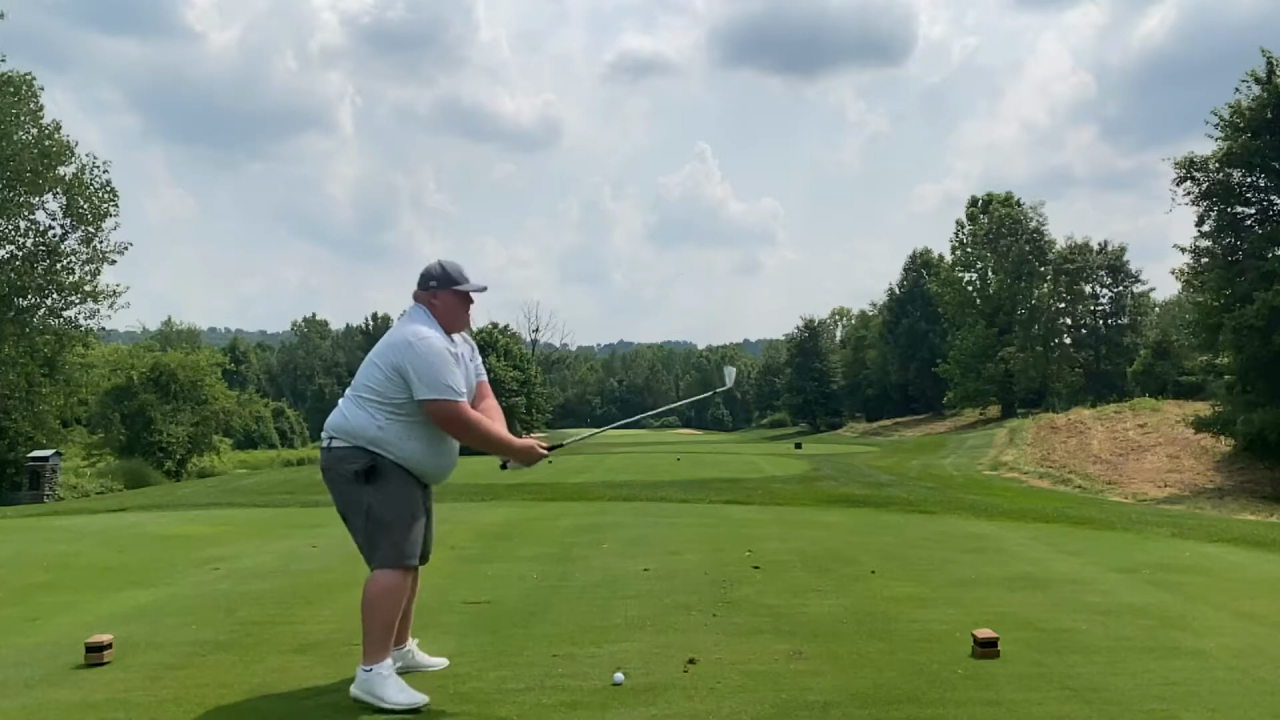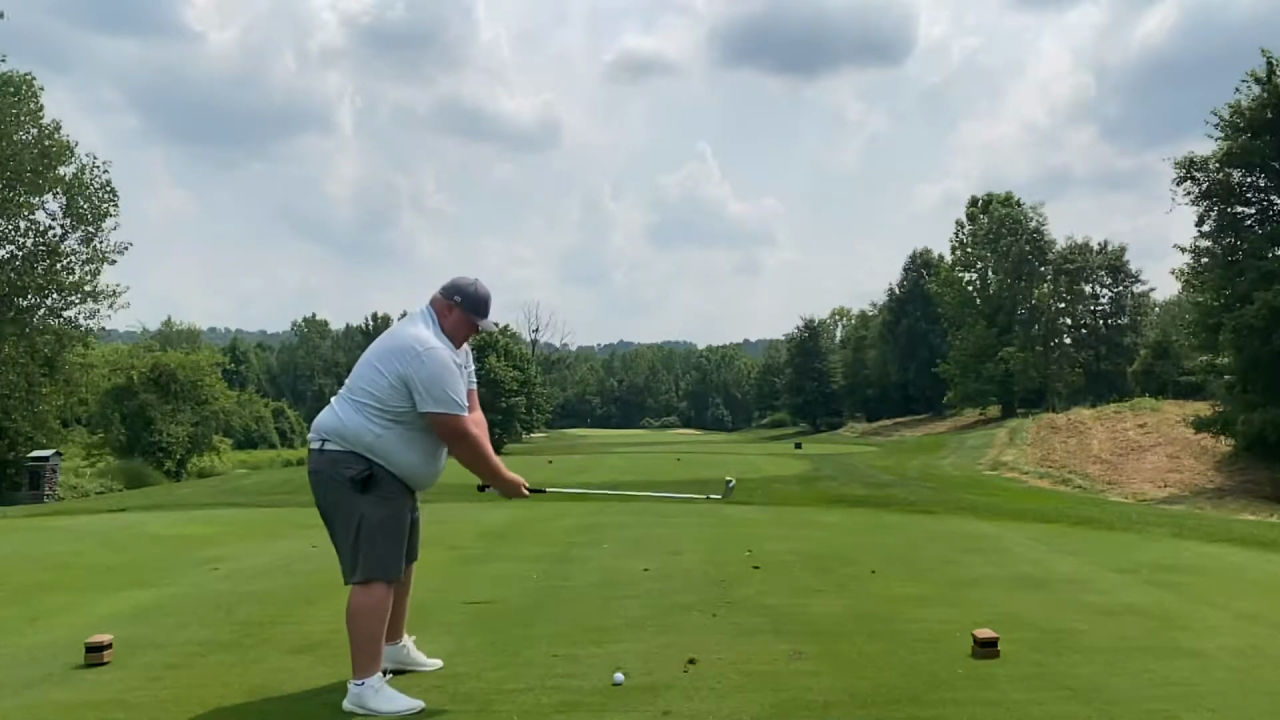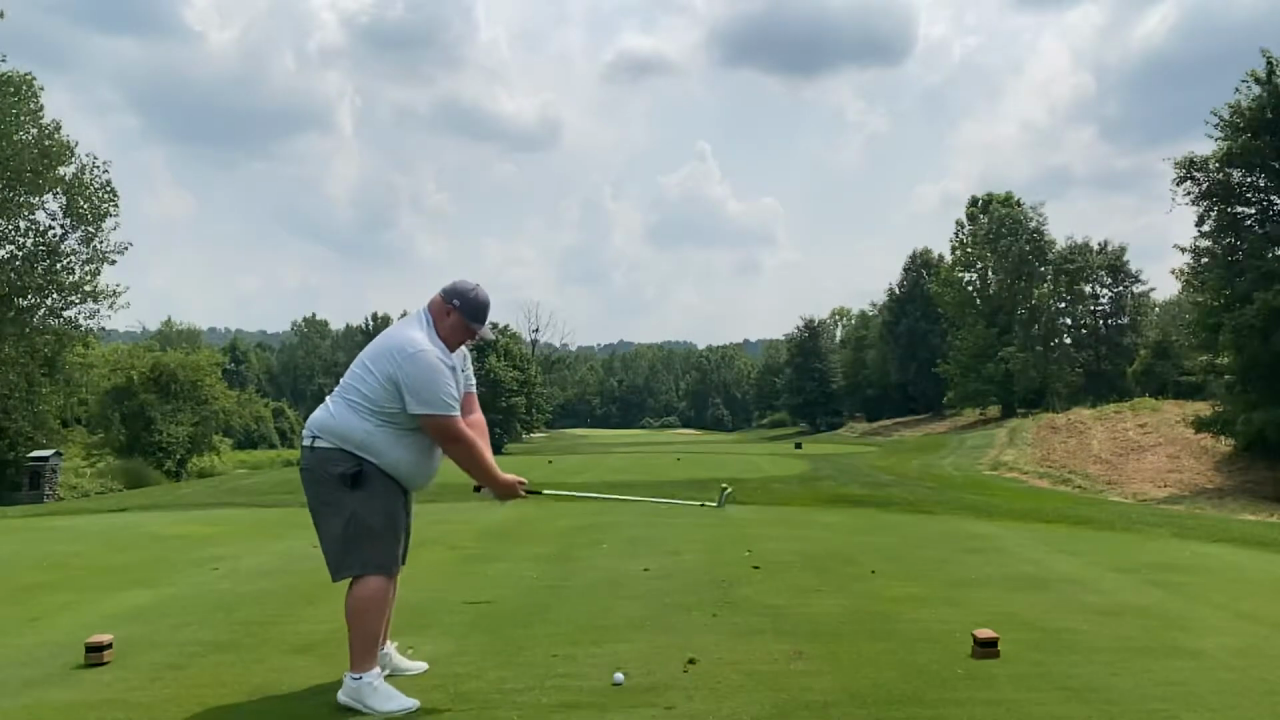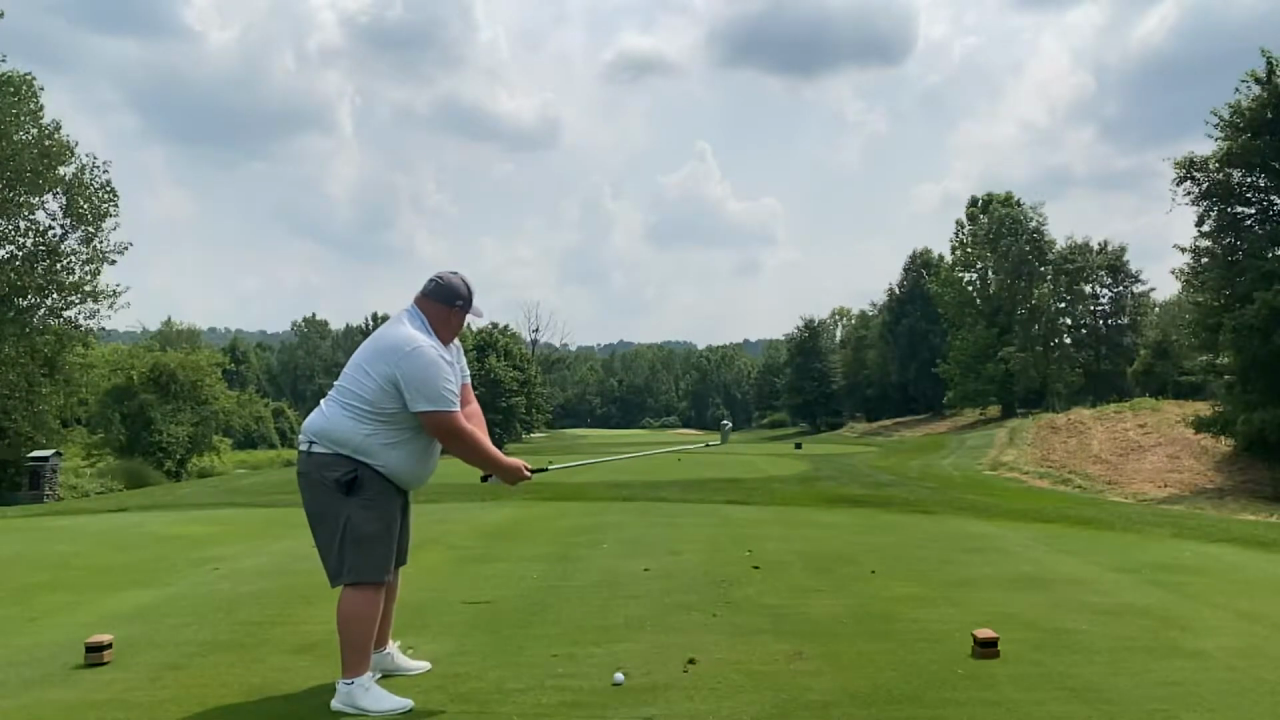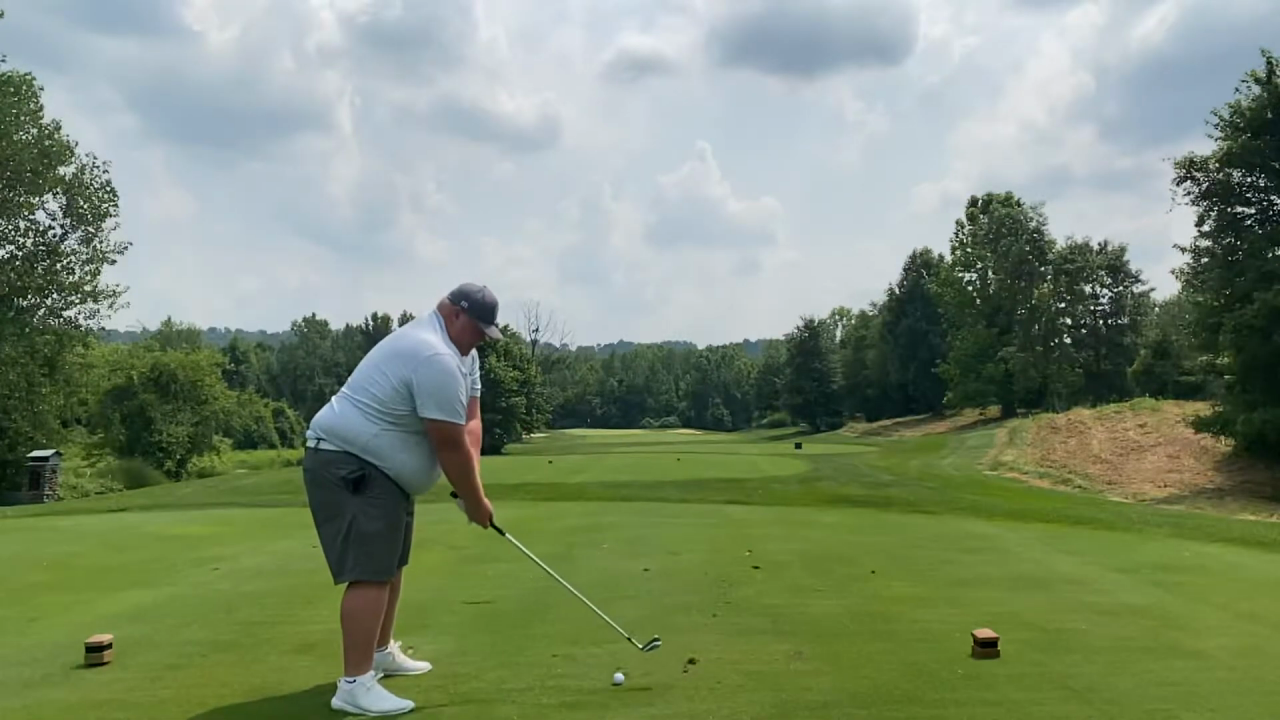
dt=1s
person 1, frame 1
left shoulder: (459, 341)
right shoulder: (423, 344)
left elbow: (484, 402)
right elbow: (457, 420)
left wrist: (508, 443)
right wrist: (514, 449)
left hip: (401, 465)
right hip: (364, 461)
left knee: (407, 558)
right knee: (394, 560)
left ankle: (399, 649)
right ankle: (373, 672)
person 1, frame 2
left shoulder: (450, 345)
right shoulder: (427, 352)
left elbow: (471, 415)
right elbow: (457, 435)
left wrist: (491, 468)
right wrist: (500, 478)
left hip: (382, 467)
right hip: (353, 465)
left knee: (398, 559)
right knee: (376, 571)
left ankle: (392, 647)
person 1, frame 3
left shoulder: (449, 346)
right shoulder: (420, 353)
left elbow: (470, 416)
right elbow: (451, 436)
left wrist: (491, 471)
right wrist: (496, 481)
left hip: (376, 466)
right hip: (345, 462)
left knee: (387, 562)
right knee: (374, 566)
left ankle: (377, 652)
right ankle: (361, 680)
person 1, frame 4
left shoulder: (439, 342)
right shoulder: (417, 352)
left elbow: (467, 407)
right elbow: (452, 432)
left wrist: (492, 456)
right wrist: (501, 466)
left hip: (374, 468)
right hip: (342, 467)
left knee: (386, 564)
right knee: (365, 573)
left ankle: (378, 652)
person 1, frame 5
left shoulder: (460, 352)
right shoulder: (435, 359)
left elbow: (469, 424)
right elbow: (450, 445)
left wrist: (470, 488)
right wrist: (475, 501)
left hip: (378, 468)
right hip: (347, 465)
left knee: (388, 565)
right knee: (370, 572)
left ankle: (381, 652)
right ankle: (354, 685)
